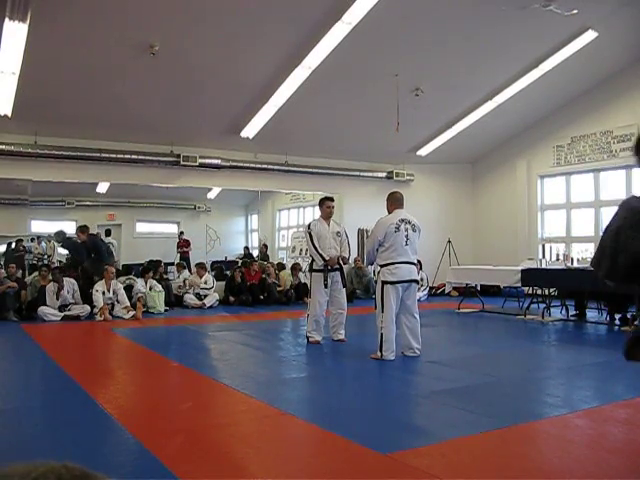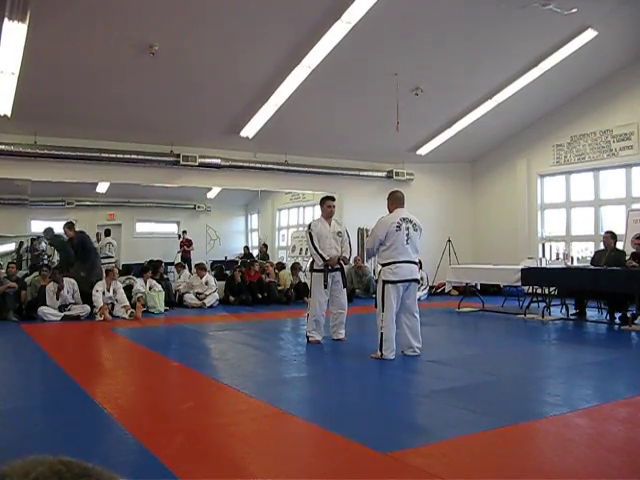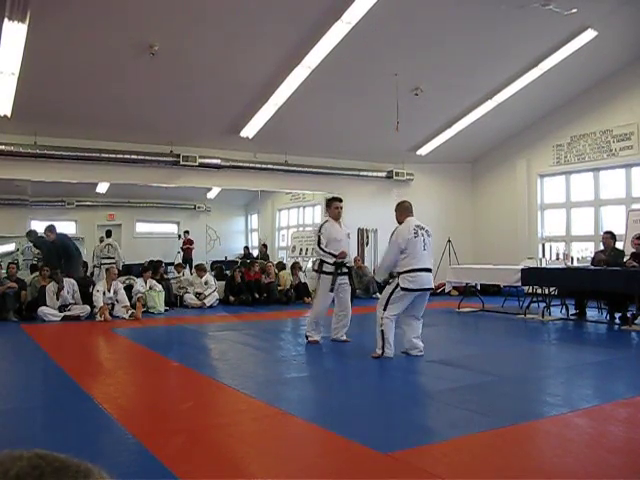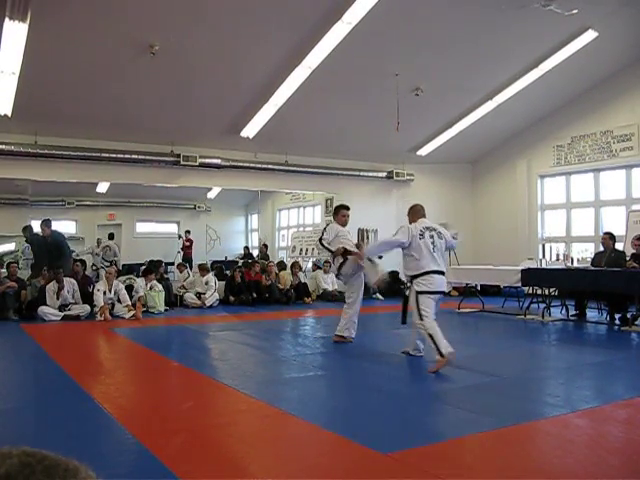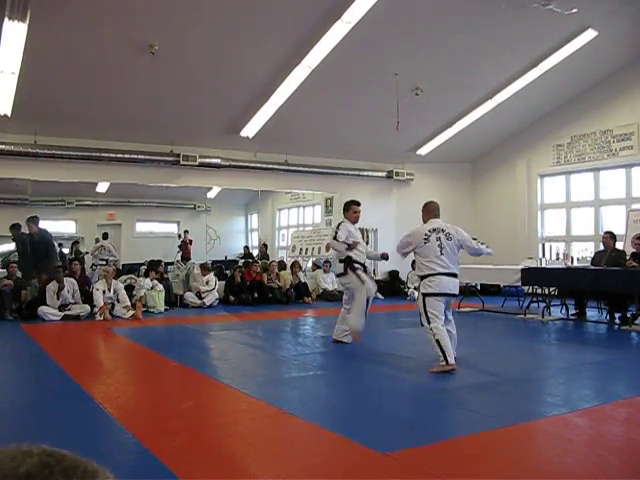
dt=0.4s
person 1, frame 1
left shoulder: (385, 222)
right shoulder: (415, 223)
left elbow: (371, 247)
left wrist: (370, 262)
left hip: (391, 272)
right hip: (411, 271)
left knee: (387, 314)
right knee: (410, 312)
left ankle: (386, 352)
right ankle: (412, 348)
person 1, frame 2
left shoulder: (386, 221)
right shoulder: (416, 222)
left elbow: (370, 246)
left wrist: (370, 254)
left hip: (393, 272)
right hip: (412, 271)
left knee: (387, 313)
right knee: (410, 312)
left ankle: (385, 352)
right ankle: (413, 348)
person 1, frame 3
left shoulder: (402, 230)
right shoulder: (426, 230)
left elbow: (390, 257)
left wrist: (379, 274)
left hip: (409, 279)
right hip: (426, 279)
left knee: (385, 310)
right knee: (412, 315)
left ankle: (385, 350)
right ankle: (415, 348)
person 1, frame 4
left shoulder: (409, 230)
right shoulder: (440, 231)
left elbow: (391, 241)
right elbow: (452, 244)
left wrist: (367, 252)
right wrist: (447, 232)
left hip: (423, 282)
right hip: (439, 281)
left knee: (424, 321)
right knee: (420, 316)
left ankle: (444, 353)
right ankle: (416, 348)
person 1, frame 5
left shoulder: (417, 233)
right shoulder: (455, 231)
left elbow: (401, 249)
right elbow: (476, 249)
left wrist: (411, 248)
right wrist: (487, 248)
left hip: (431, 284)
right hip: (451, 283)
left knee: (435, 324)
right knee: (446, 318)
left ankle: (448, 362)
right ankle: (450, 353)
person 2, frame 1
left shoulder: (339, 227)
right shoulder: (313, 226)
left elbow: (345, 244)
right elbow: (313, 247)
left wrist: (345, 256)
right wrist: (327, 260)
left hip: (337, 269)
right hip: (320, 269)
left knee: (340, 304)
right knee: (317, 305)
left ankle: (338, 333)
right ankle: (314, 335)
person 2, frame 2
left shoulder: (340, 226)
right shoulder: (314, 226)
left elbow: (346, 243)
right elbow: (313, 247)
left wrist: (345, 256)
right wrist: (326, 260)
left hip: (338, 269)
right hip: (320, 269)
left knee: (340, 304)
right knee: (317, 304)
left ankle: (338, 333)
right ankle: (314, 334)
person 2, frame 3
left shoulder: (343, 227)
right shoulder: (326, 227)
right elbow: (319, 248)
left wrist: (347, 258)
right wrist: (336, 255)
left hip: (342, 270)
right hip: (327, 269)
left knee: (345, 306)
right knee: (321, 304)
left ankle: (338, 334)
right ankle: (312, 334)
person 2, frame 4
left shoulder: (345, 231)
right shoulder: (332, 227)
right elbow: (322, 243)
left wrist: (357, 247)
right wrist: (334, 252)
left hip: (349, 270)
right hip: (346, 262)
left knee: (353, 302)
left ankle: (341, 334)
person 2, frame 5
left shoulder: (354, 229)
right shoulder: (343, 226)
left elbow: (363, 251)
right elbow: (335, 242)
left wrist: (379, 255)
right wrist: (348, 245)
left hip: (356, 269)
right hip: (349, 268)
left knee: (349, 305)
right knee: (368, 290)
left ankle: (340, 335)
right ankle: (353, 327)
